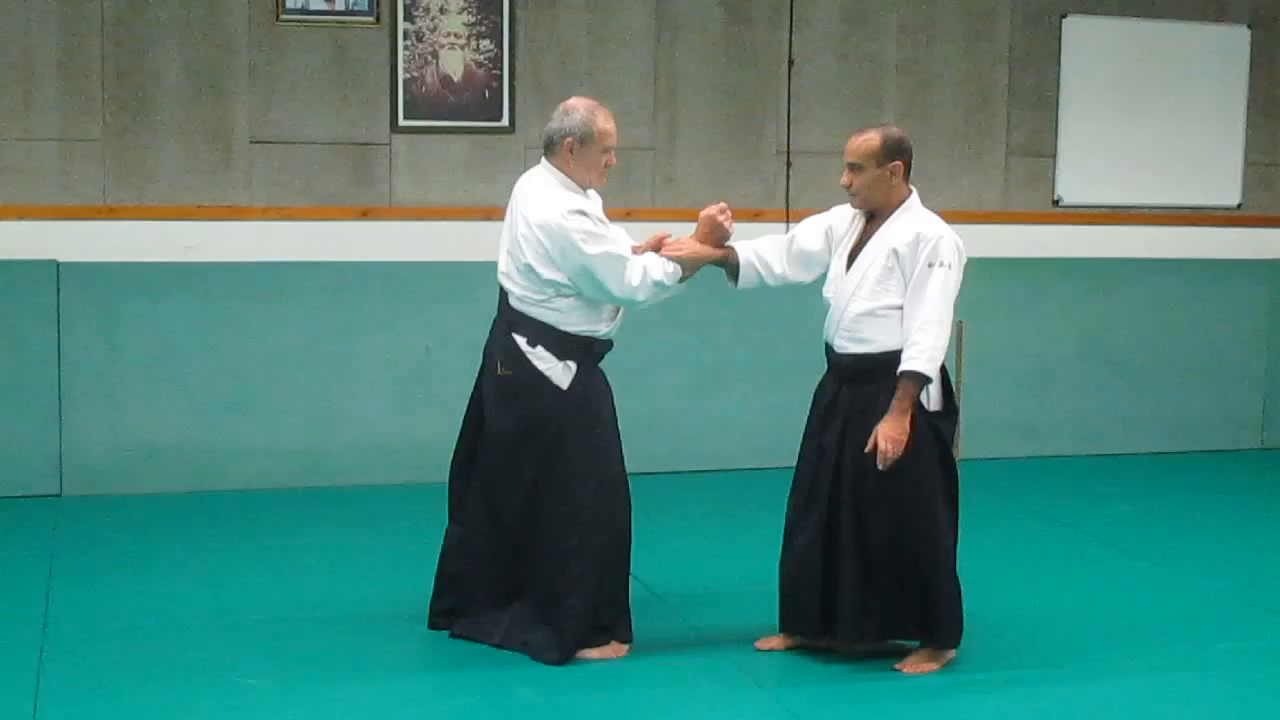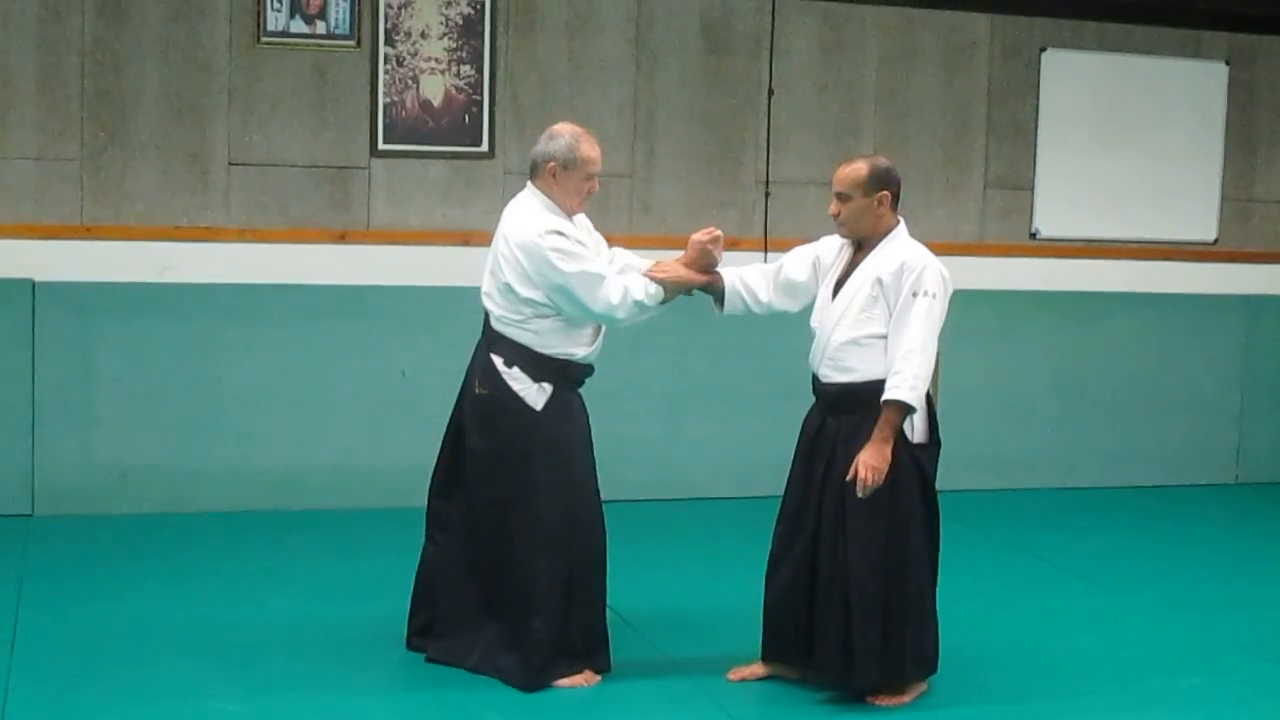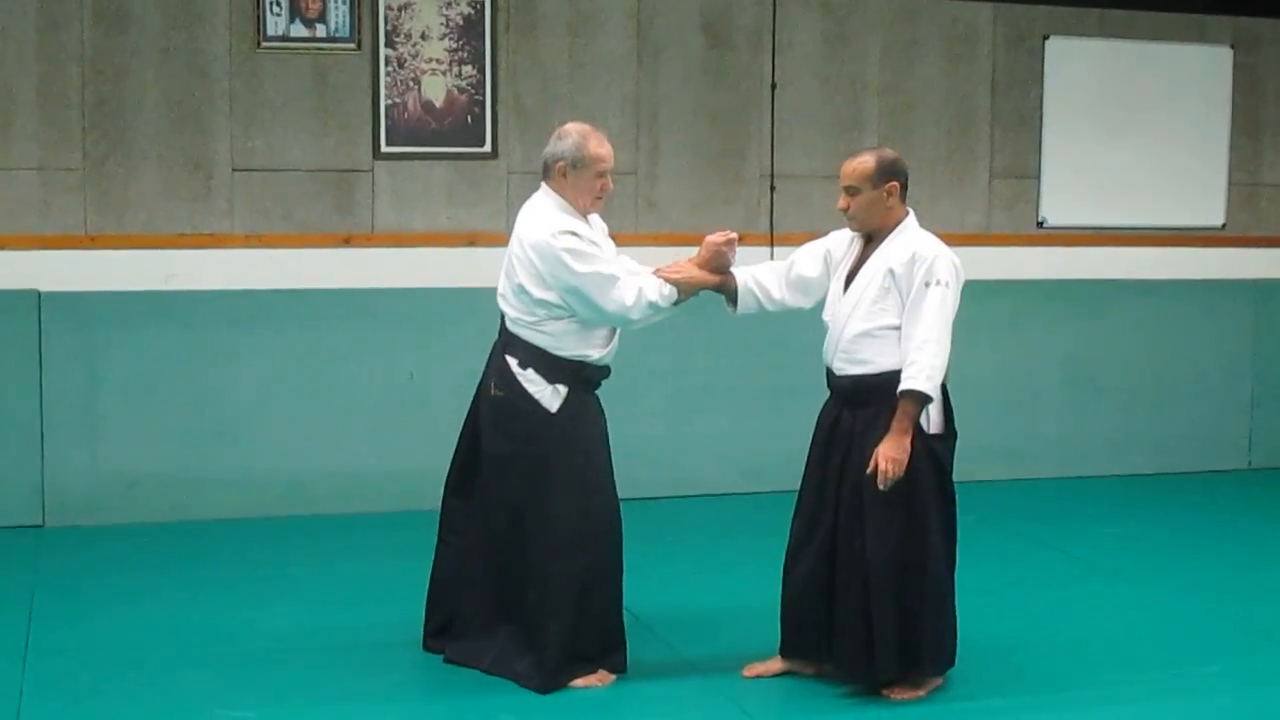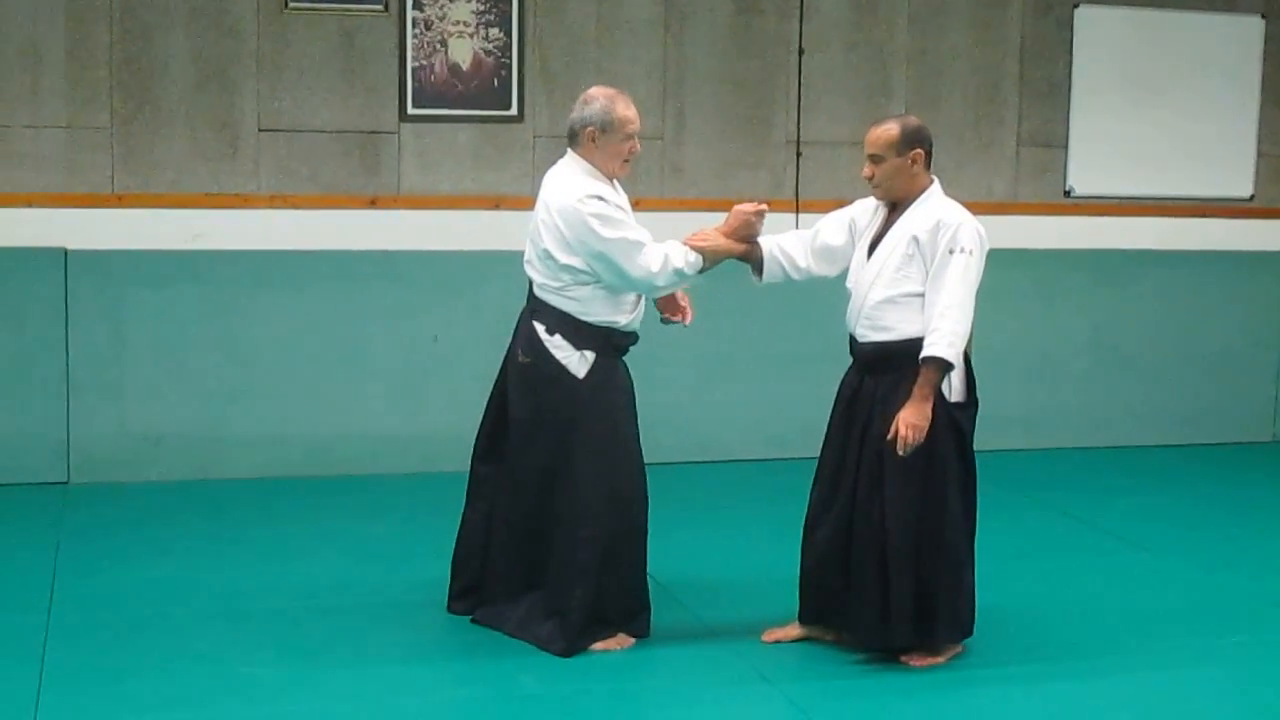
dt=0.7s
person 1, frame 1
left shoulder: (537, 185)
right shoulder: (562, 214)
right elbow: (630, 285)
left wrist: (635, 250)
right wrist: (697, 247)
left hip: (518, 354)
right hip: (551, 367)
left knee: (500, 482)
right knee: (586, 496)
left ankle: (471, 604)
right ankle: (577, 627)
person 1, frame 2
left shoulder: (547, 212)
right shoulder: (541, 234)
left elbow: (607, 264)
right elbow: (611, 299)
right wrist: (685, 271)
left hip: (507, 381)
right hip: (529, 391)
left knee: (480, 507)
right knee: (555, 521)
left ankle: (449, 627)
right ankle: (550, 655)
person 1, frame 3
left shoulder: (569, 214)
right shoulder: (554, 235)
left elbow: (612, 273)
right elbow: (622, 302)
left wrist: (661, 275)
right wrist: (697, 271)
left hip: (520, 383)
right hip: (545, 393)
left knee: (493, 507)
right knee: (573, 523)
left ankle: (466, 628)
right ankle: (565, 656)
person 1, frame 4
left shoulder: (580, 179)
right shoulder: (581, 200)
left elbow: (622, 261)
right elbow: (646, 266)
left wrist: (660, 291)
right wrist: (724, 238)
left hip: (550, 348)
right hip: (573, 358)
left knee: (524, 473)
right knee: (598, 488)
left ankle: (491, 589)
right ankle: (584, 620)
person 2, frame 1
left shoulder: (930, 238)
right shoulder: (841, 222)
left elbow: (927, 334)
right elbow: (780, 255)
left wrist: (899, 414)
right wrist: (710, 253)
left hip: (900, 393)
right hip: (842, 387)
left knee: (911, 520)
right knee: (817, 510)
left ankle: (938, 638)
right ankle: (813, 623)
person 2, frame 2
left shoulder: (915, 267)
right shoulder: (831, 252)
left elbow: (911, 362)
right elbow: (768, 283)
left wrist: (881, 442)
right wrist: (697, 278)
left hip: (884, 423)
right hip: (829, 417)
left knee: (885, 553)
right knee: (802, 540)
left ankle: (905, 671)
right ankle: (791, 654)
person 2, frame 3
left shoulder: (926, 257)
right shoulder: (842, 246)
left elbow: (926, 352)
right elbow: (780, 281)
left wrist: (900, 433)
right wrist: (711, 279)
left hip: (901, 416)
right hip: (846, 411)
left knee: (903, 546)
right knee: (820, 534)
left ankle: (921, 666)
right ankle: (808, 650)
person 2, frame 4
left shoulder: (950, 226)
right shoulder: (864, 216)
left elbow: (947, 322)
right elbow: (801, 251)
left wrist: (917, 403)
right wrist: (732, 245)
left hip: (916, 382)
right hip: (864, 377)
left knee: (917, 511)
right knee: (838, 503)
left ankle: (939, 634)
right ankle: (827, 616)
